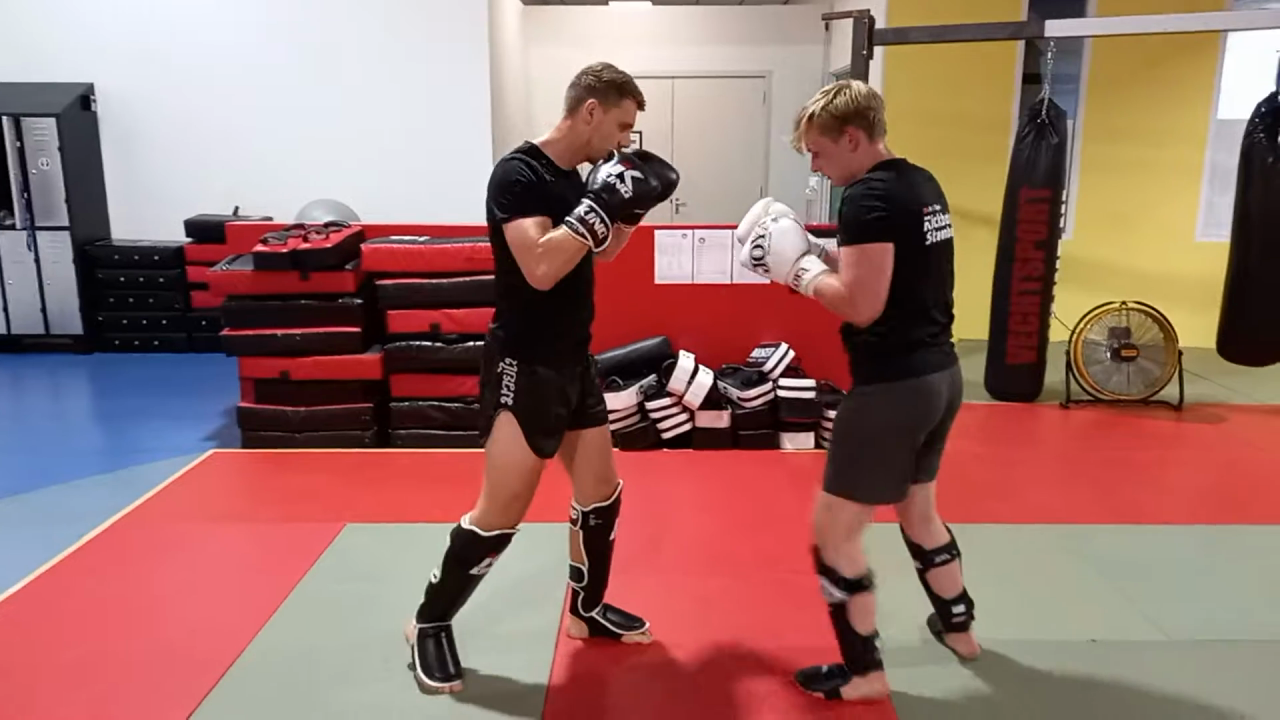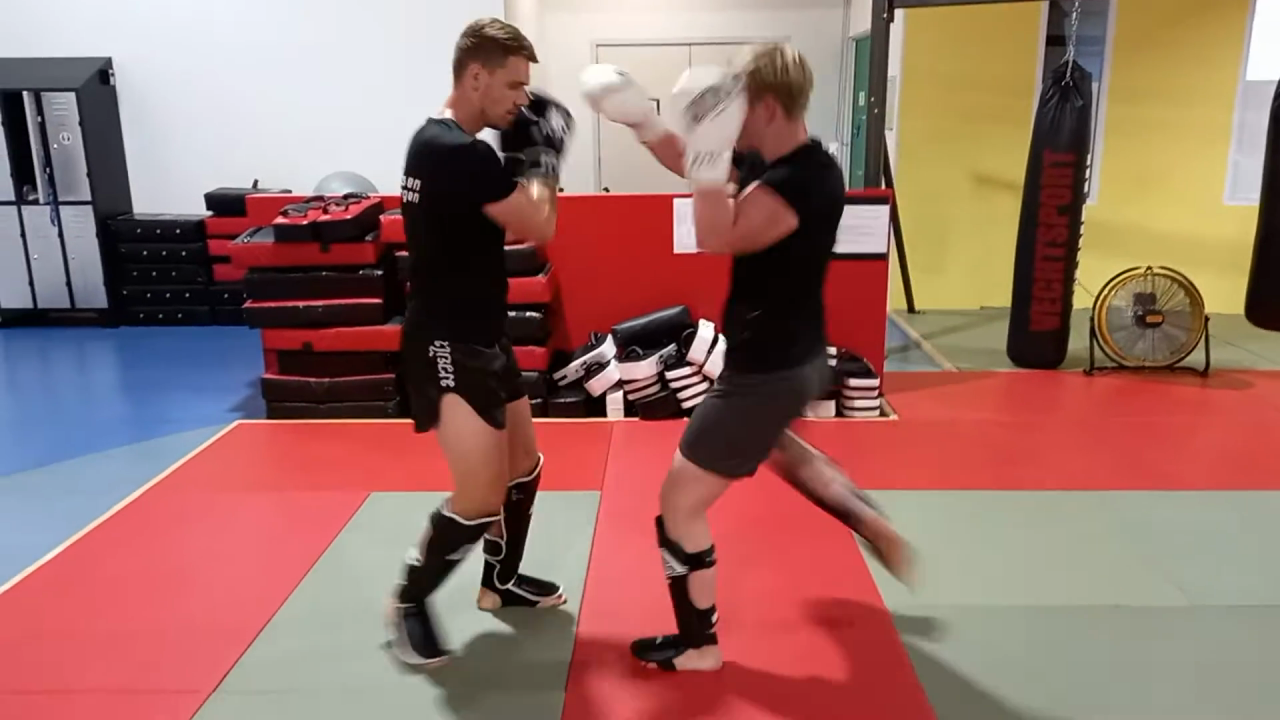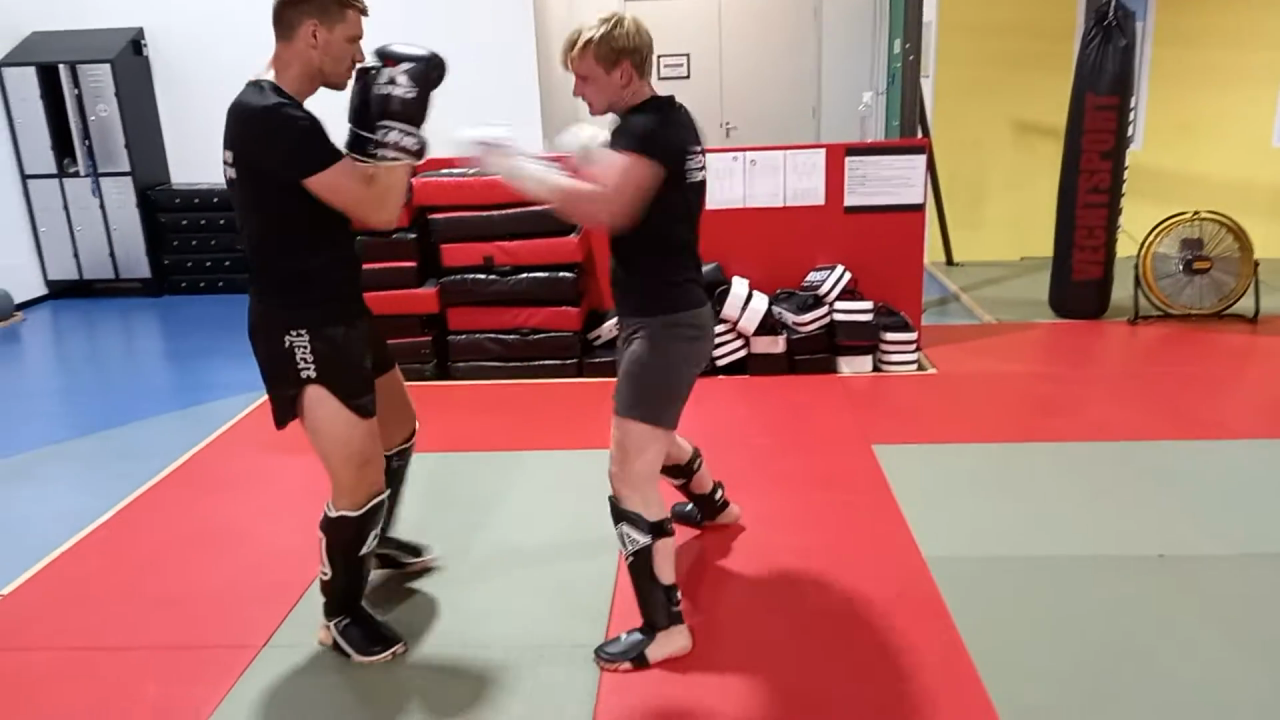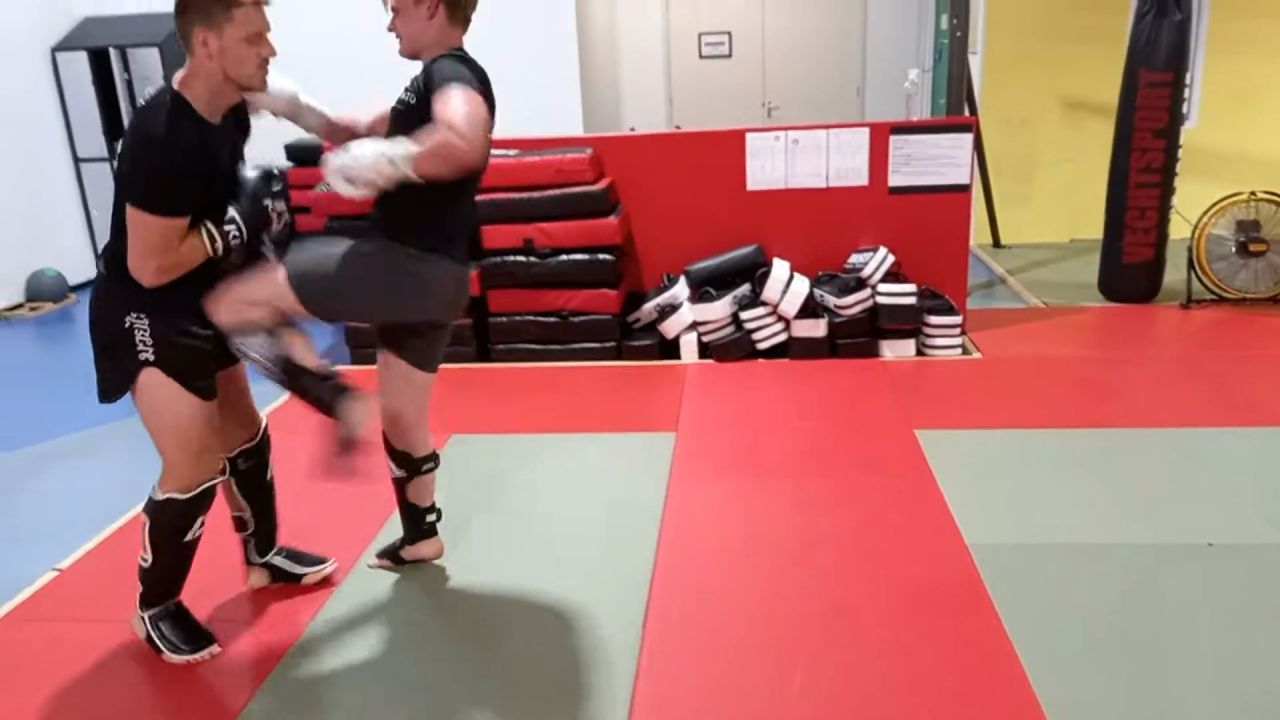
dt=1s
person 1, frame 1
left shoulder: (573, 177)
right shoulder: (518, 173)
left elbow: (598, 254)
right elbow: (540, 269)
left wrist: (631, 206)
right wrist: (599, 203)
left hip: (574, 360)
right hip: (524, 367)
left knee: (601, 490)
right knee: (500, 515)
left ankle: (586, 608)
right ankle: (431, 624)
person 1, frame 2
left shoulder: (443, 140)
right shoulder: (455, 150)
left elbow: (492, 224)
right elbow: (539, 227)
left wrist: (527, 148)
right wrist: (544, 154)
left hip: (479, 334)
right hip: (447, 344)
left knee: (522, 465)
right knee: (482, 497)
left ankle: (500, 580)
right ankle: (410, 599)
person 1, frame 3
left shoulder: (289, 112)
right shoulder: (267, 119)
left elbow: (354, 194)
right elbow: (380, 212)
left wrist: (374, 121)
right wrist: (401, 118)
left hip: (337, 311)
right hip: (300, 329)
left knee: (397, 428)
right knee: (360, 482)
left ankle: (374, 545)
right ankle: (342, 614)
person 1, frame 4
left shoulder: (225, 106)
right shoulder: (163, 139)
right elbow: (149, 268)
left wrist: (243, 232)
right wrist: (237, 225)
left hip: (191, 301)
right hip: (142, 312)
left knee: (242, 433)
right knee: (194, 467)
left ankle: (263, 554)
right ankle: (155, 606)
person 2, frame 1
left shoulder: (867, 196)
right shoulder: (922, 184)
left elbow: (860, 306)
left wrist: (796, 266)
right wrist: (812, 251)
left hip: (890, 387)
right hip: (940, 376)
left knee: (834, 532)
right knee: (917, 508)
left ankle: (862, 670)
right ankle: (956, 624)
person 2, frame 2
left shoulder: (809, 181)
right shoulder: (771, 155)
left elbow: (718, 240)
right elbow: (694, 164)
left wrist: (709, 140)
right wrist: (636, 114)
left hip: (766, 371)
right hip: (796, 357)
left knee: (679, 505)
right knee: (771, 448)
left ankle: (697, 643)
right ankle: (868, 523)
person 2, frame 3
left shoulder: (647, 127)
right shoulder: (660, 121)
left elbow: (598, 208)
right elbow: (611, 191)
left wrist: (512, 162)
right wrist: (592, 157)
left hip: (663, 323)
right hip: (679, 314)
left knee: (630, 474)
right knee: (656, 434)
left ankle: (665, 626)
right ankle: (711, 503)
person 2, frame 4
left shoulder: (450, 73)
right shoulder: (437, 77)
left elbow: (465, 142)
right elbow: (367, 134)
left wrist: (383, 161)
right wrist: (295, 106)
left hip: (401, 262)
right hip: (437, 271)
left knee: (227, 304)
right knee: (401, 416)
right ankle: (420, 535)
